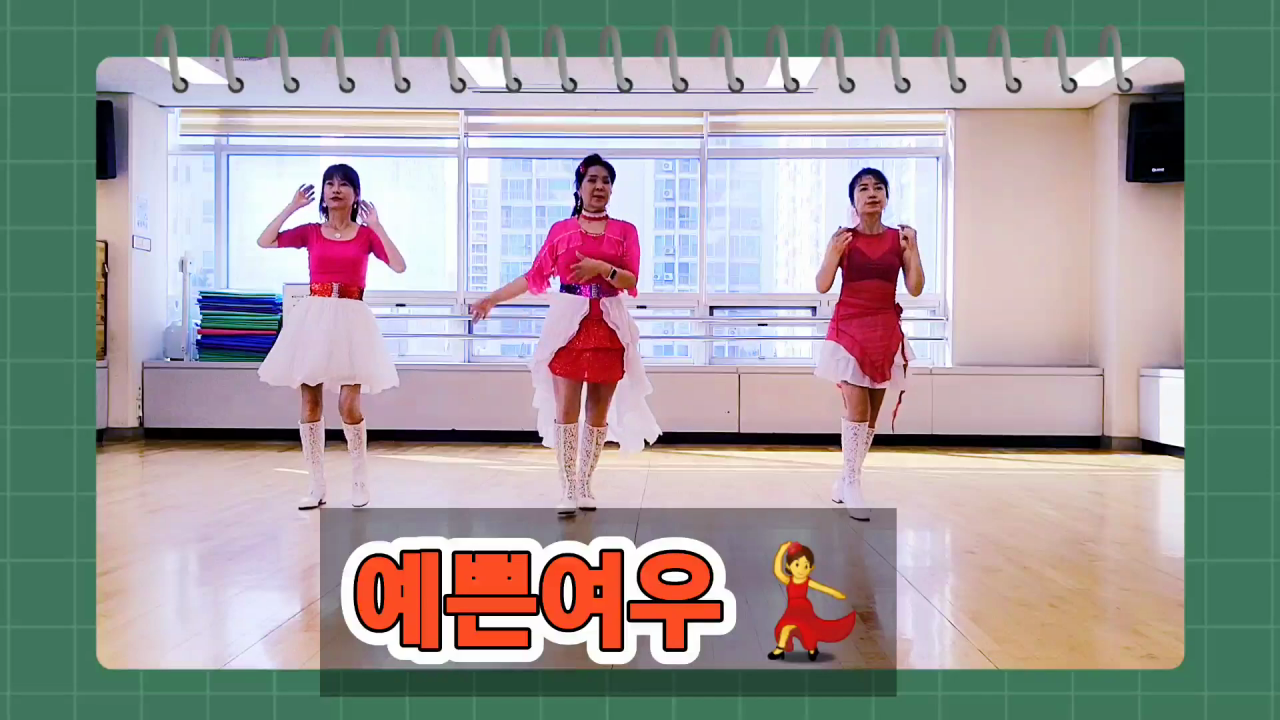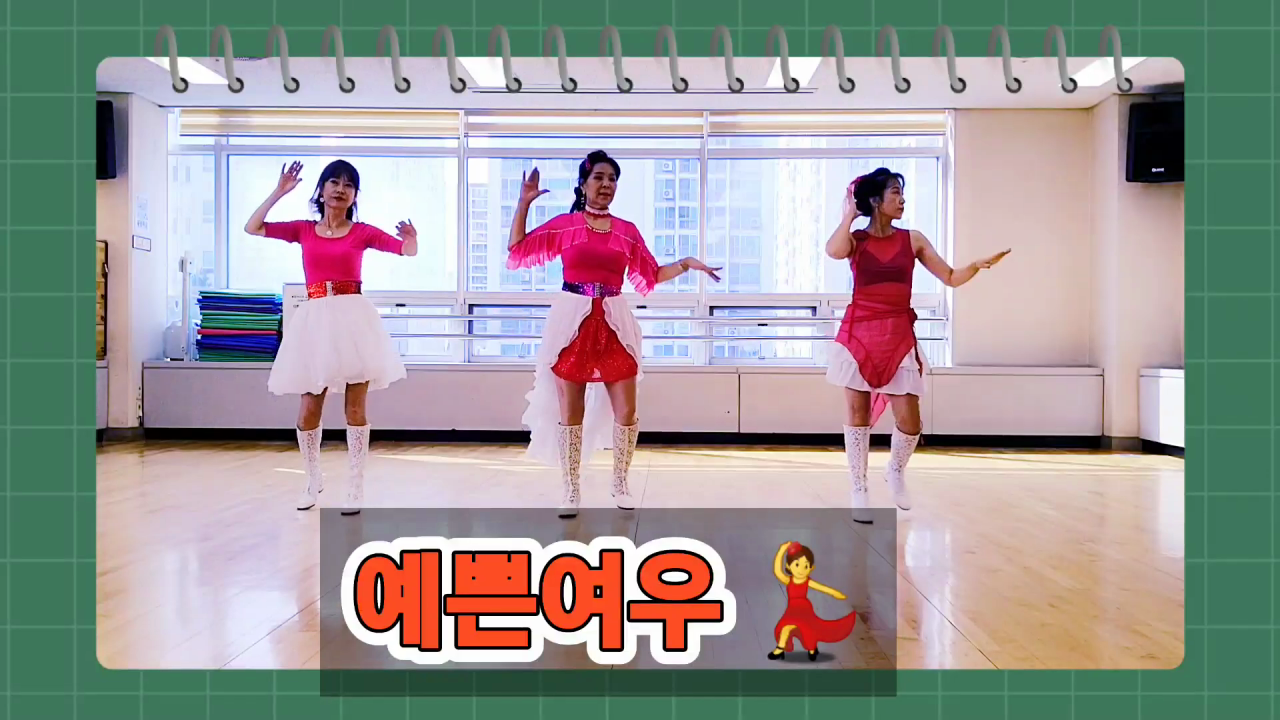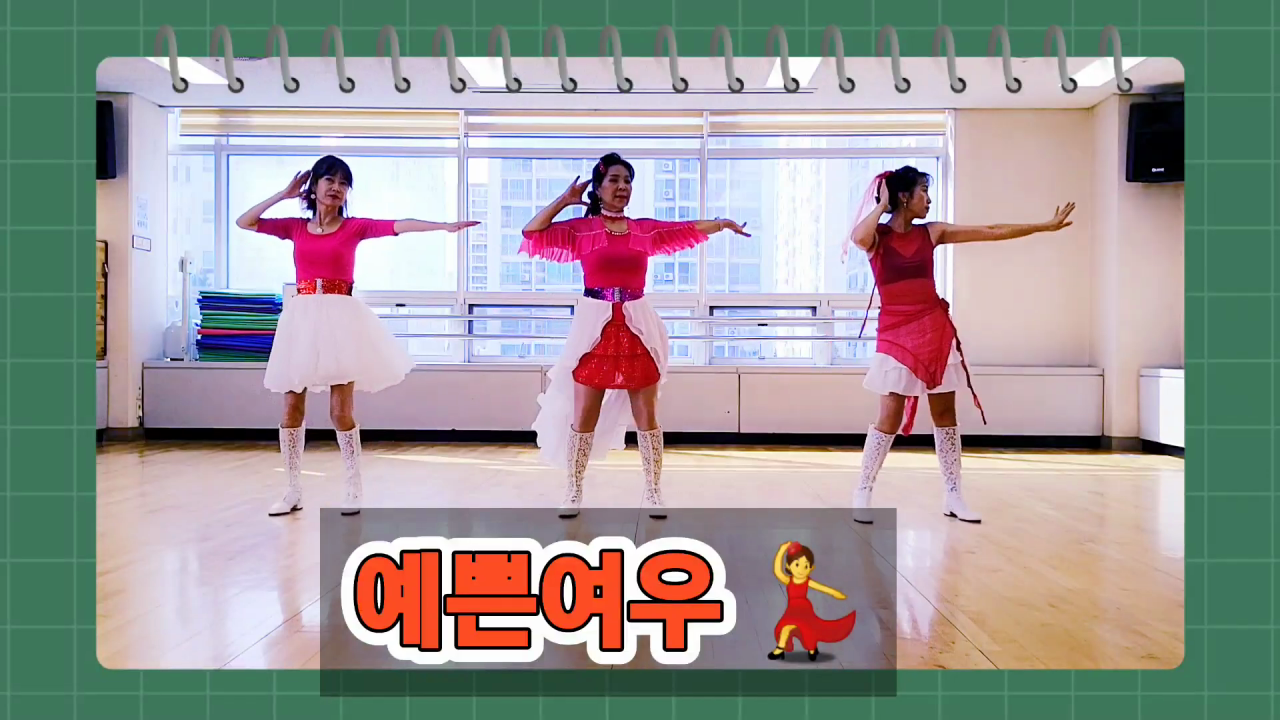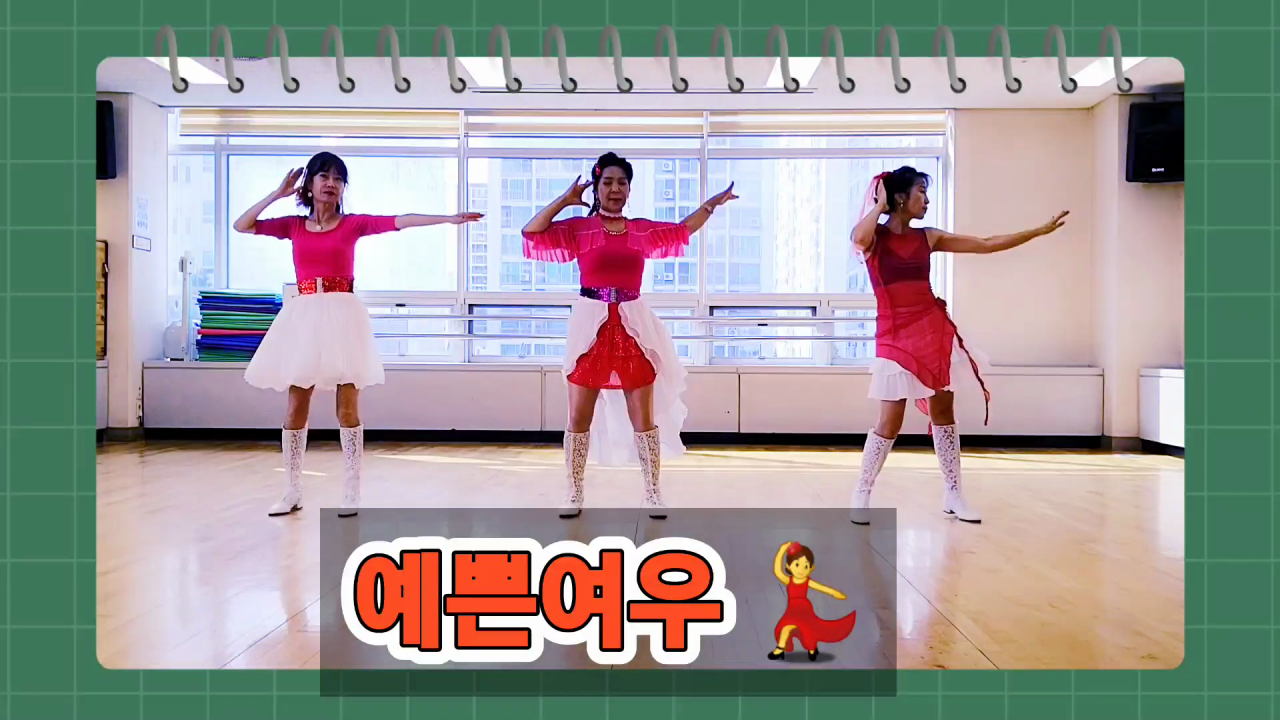
dt=0.3s
person 1, frame 1
left shoulder: (625, 231)
right shoulder: (560, 230)
left elbow: (630, 283)
right elbow: (535, 277)
left wrist: (602, 267)
right wrist: (493, 299)
left hip: (609, 326)
right hip: (567, 324)
left knee: (598, 415)
right knee: (565, 413)
left ankle: (584, 485)
right ankle: (569, 490)
person 1, frame 2
left shoulder: (626, 230)
right shoulder: (562, 225)
left elbow: (651, 273)
right elbow: (517, 251)
left wrist: (690, 263)
right wrist: (525, 202)
left hip: (613, 323)
right hip: (570, 321)
left knee: (626, 412)
right knee: (570, 413)
left ankle: (621, 484)
right ankle: (571, 491)
person 1, frame 3
left shoulder: (646, 230)
right shoulder: (581, 230)
left elbow: (689, 230)
right elbow: (532, 233)
left wrist: (724, 224)
right wrist: (564, 200)
left hip: (636, 327)
right hip: (594, 326)
left knee: (647, 418)
right knee: (583, 417)
left ankle: (653, 492)
right ankle: (573, 492)
person 1, frame 4
left shoulder: (643, 229)
right shoulder: (578, 228)
left elbow: (683, 230)
right elbow: (531, 232)
left wrist: (711, 203)
right wrist: (565, 200)
left hip: (633, 326)
right hip: (590, 326)
left knee: (643, 418)
right knee: (578, 418)
left ankle: (652, 493)
right ankle: (574, 492)
person 2, frame 1
left shoulder: (367, 236)
right shoulder: (310, 233)
left elbow: (399, 266)
right elbow: (264, 242)
left wrist: (377, 226)
right wrist: (293, 207)
left hip: (350, 319)
right hip: (313, 318)
left knee: (349, 406)
right knee: (310, 404)
left ankle: (359, 480)
right ankle: (317, 486)
person 2, frame 2
left shoulder: (361, 233)
right shoulder: (301, 230)
left elbow: (408, 250)
right elbow: (251, 227)
left wrist: (411, 238)
right wrist: (278, 193)
left hip: (353, 317)
right hip: (315, 319)
left knee: (355, 409)
right knee: (309, 410)
left ankle: (355, 490)
right ankle: (313, 479)
person 2, frame 3
left shoulder: (355, 227)
right shoulder: (294, 227)
left elbow: (401, 225)
right elbow: (244, 222)
left wrist: (447, 226)
right wrist: (283, 195)
left hip: (340, 318)
right hip: (301, 317)
left knee: (341, 413)
right knee: (291, 409)
left ankle: (353, 490)
right ankle: (293, 490)
person 2, frame 4
left shoulder: (353, 224)
right shoulder: (293, 225)
left elbow: (401, 221)
right elbow: (243, 226)
left wrist: (448, 218)
right wrist: (278, 193)
left hip: (342, 314)
right hip: (303, 317)
left knee: (347, 410)
right knee: (296, 409)
left ankle: (351, 490)
right ankle: (293, 491)
person 3, frame 1
left shoulder: (900, 239)
right shoulder: (844, 239)
left elbow: (915, 289)
right elbow: (822, 286)
left wrist: (912, 249)
right wrist: (835, 251)
left hip: (886, 331)
right hip: (848, 329)
left knee: (870, 417)
right knee: (857, 411)
left ankle: (844, 481)
right ankle: (852, 486)
person 3, frame 2
left shoulder: (912, 240)
right shoulder: (855, 239)
left elbow: (952, 278)
right elbow: (836, 250)
left wrist: (982, 264)
right wrist: (850, 213)
left hip: (900, 336)
right hip: (858, 334)
left knee: (910, 422)
right knee: (858, 416)
left ankle: (895, 471)
right ankle: (859, 492)
person 3, frame 3
left shoulder: (932, 232)
right shoulder: (877, 236)
left elbow: (993, 233)
right elbow: (857, 238)
left wrist: (1046, 226)
right wrist: (881, 205)
left hip: (936, 332)
right hip: (896, 336)
left knee: (945, 416)
right knee: (889, 420)
left ankle: (953, 496)
right ankle: (863, 492)
person 3, frame 4
left shoulder: (928, 237)
right shoulder: (874, 235)
left elbow: (986, 244)
right elbow: (857, 239)
left wrist: (1035, 231)
right wrist: (878, 205)
left hip: (936, 332)
right hip: (896, 336)
left knee: (944, 415)
right knee: (889, 424)
left ankle: (953, 495)
right ankle: (862, 493)
